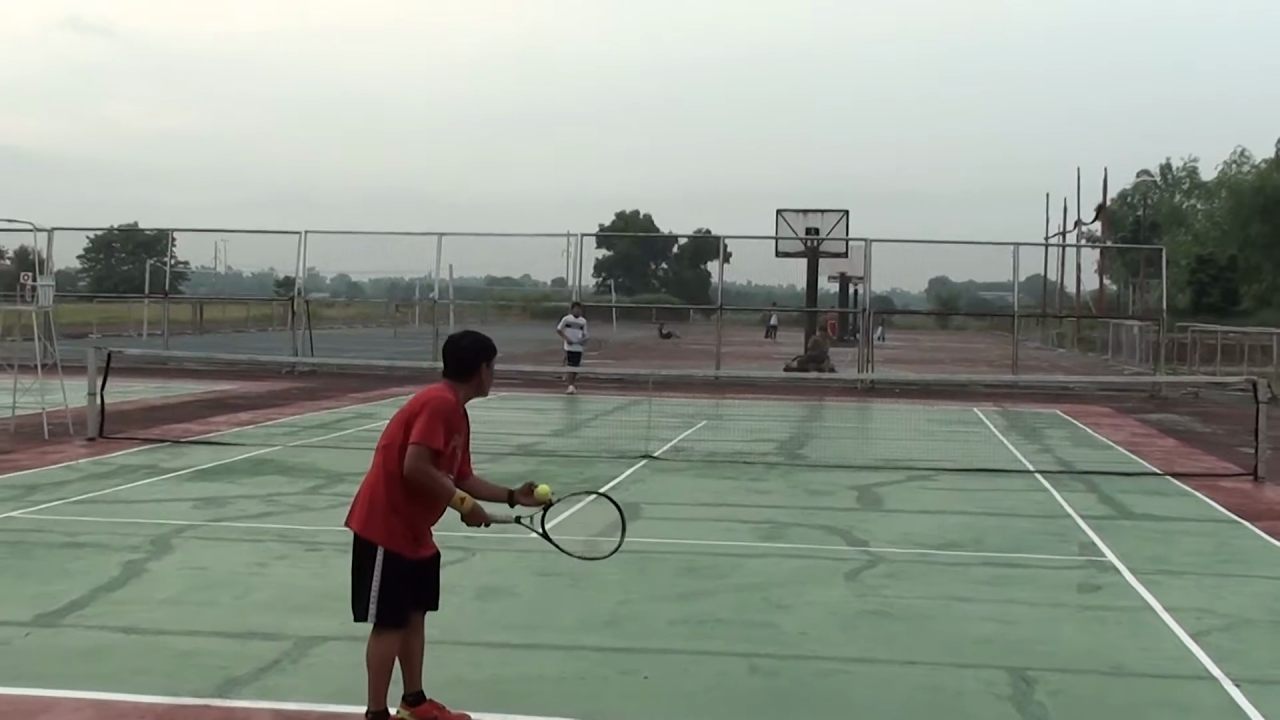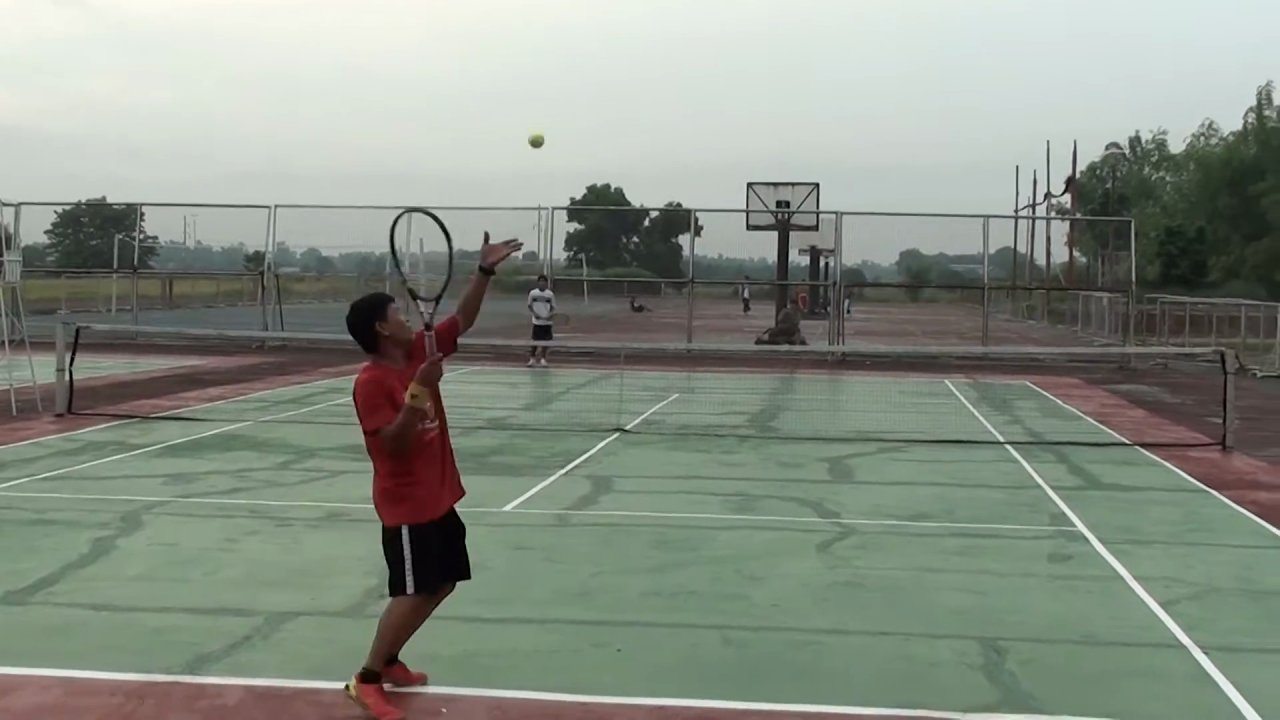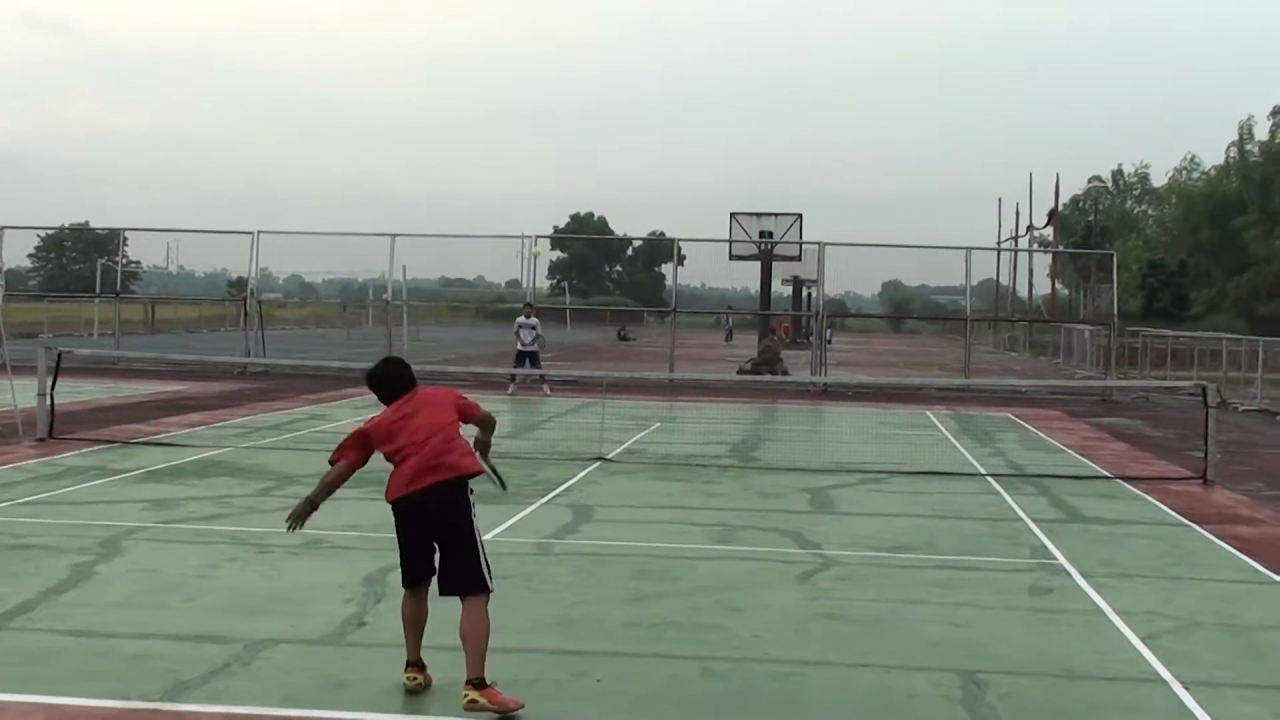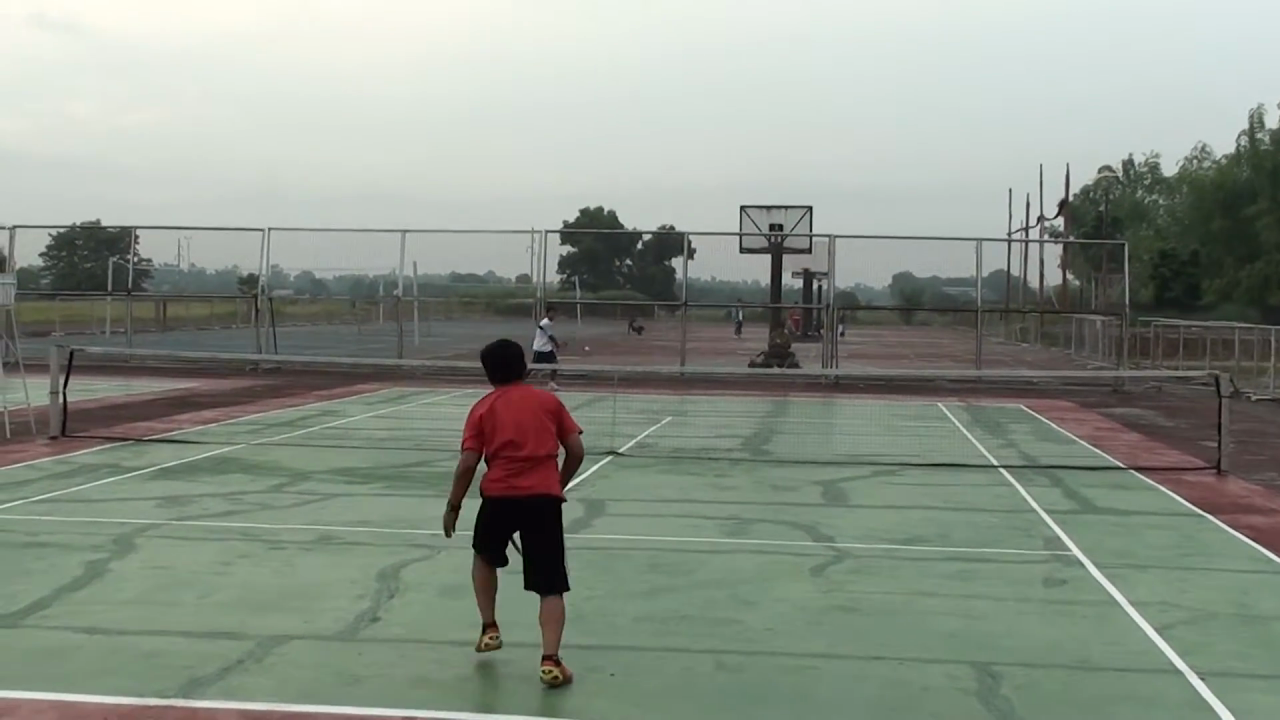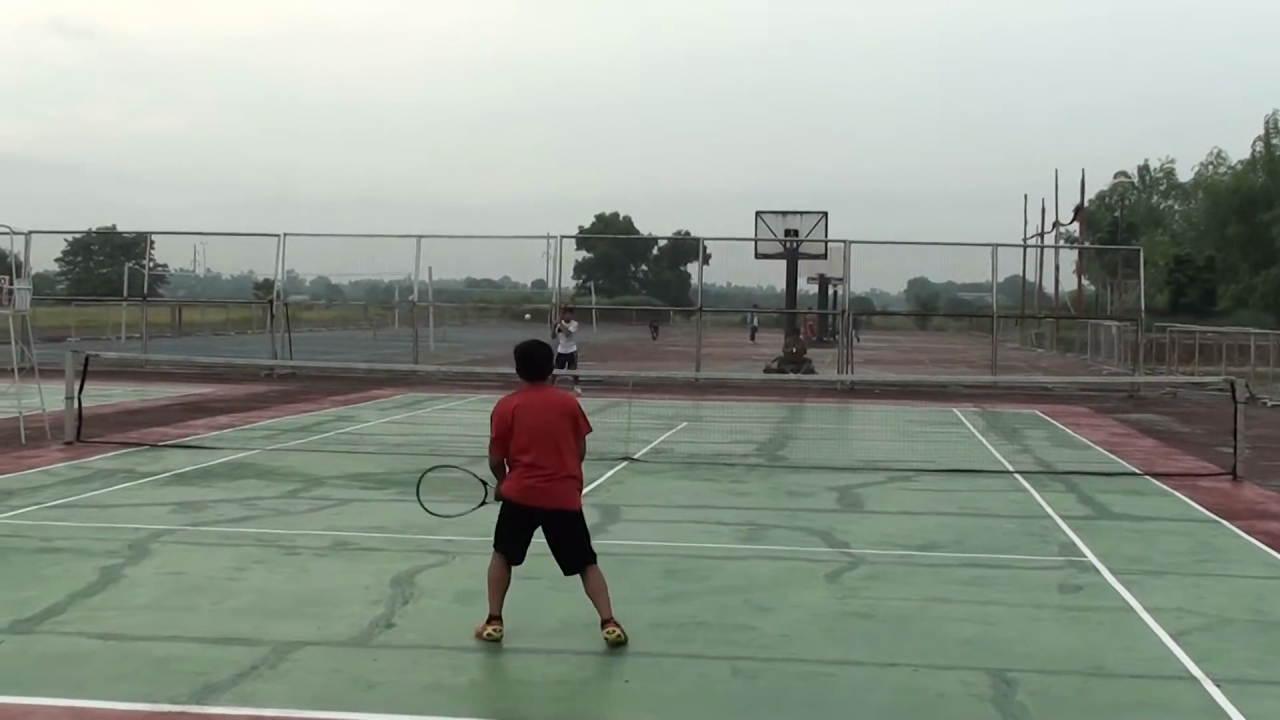
dt=0.7s
person 1, frame 1
left shoulder: (457, 413)
right shoulder: (438, 403)
left elbow: (462, 478)
right elbow: (415, 467)
left wrist: (513, 496)
right wrist: (465, 505)
left hip: (414, 531)
right hip: (385, 527)
left knee: (414, 615)
right knee: (389, 622)
person 1, frame 2
left shoulder: (420, 350)
right shoulder: (369, 384)
left elbow: (464, 315)
right elbow: (396, 438)
left wrist: (485, 270)
right wrist: (419, 390)
left hip: (439, 496)
right hip: (406, 504)
left knee: (441, 581)
right knee: (413, 591)
left ankle: (387, 661)
right ankle: (367, 679)
person 1, frame 3
left shoulder: (377, 426)
right shoulder: (442, 396)
left elbow: (339, 470)
right elbow: (487, 420)
left wrist: (309, 503)
right wrist: (484, 441)
left hip: (405, 500)
right hip: (447, 491)
left knee: (415, 585)
right knee: (474, 594)
left ankle: (414, 668)
right ankle: (478, 687)
person 1, frame 4
left shoulder: (482, 409)
right shoulder: (549, 401)
left elbow: (467, 464)
right elbow: (577, 451)
left wrist: (452, 507)
right wrist: (558, 484)
left hip: (499, 495)
right hip: (544, 496)
left knee: (484, 557)
right knee: (551, 588)
left ankle: (490, 628)
right ankle: (551, 660)
person 1, frame 5
left shoulder: (506, 406)
right shoulder: (569, 403)
left elbow: (496, 460)
right elbow: (580, 453)
left wrist: (501, 485)
left hip: (520, 495)
right hip: (564, 496)
left knee: (502, 555)
right knee: (587, 563)
left ankle: (494, 622)
right ankle: (608, 623)
